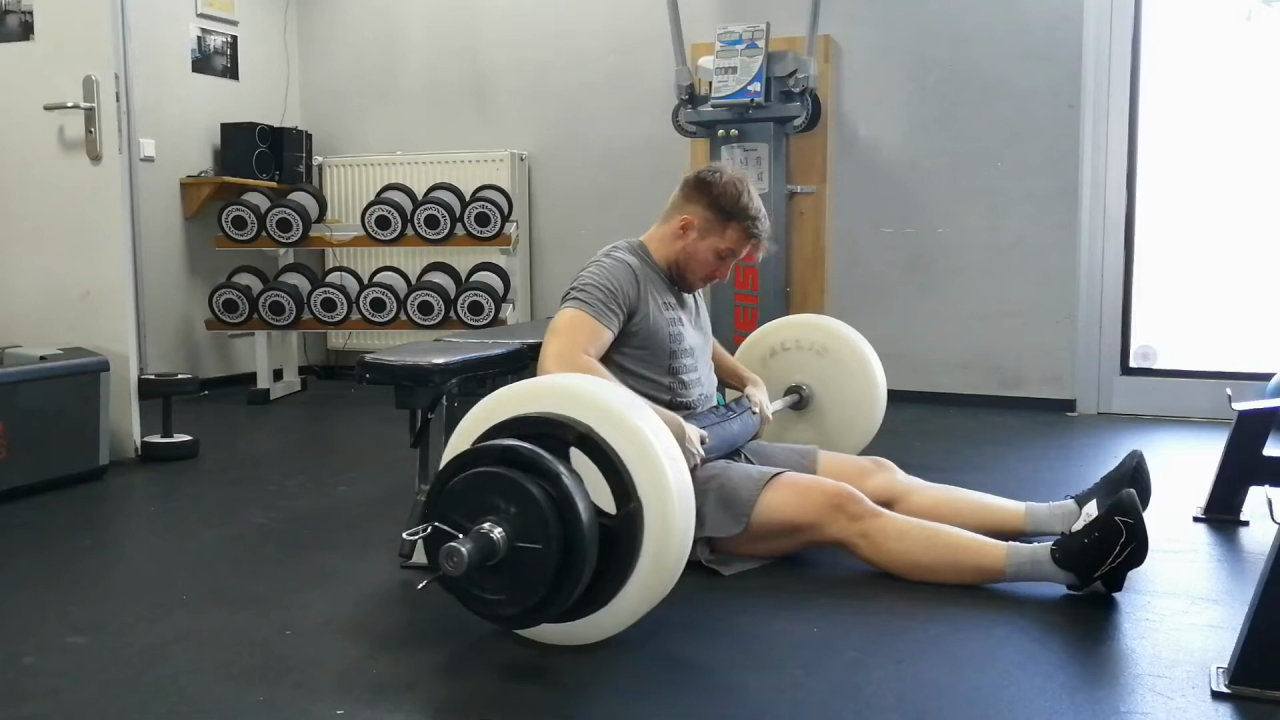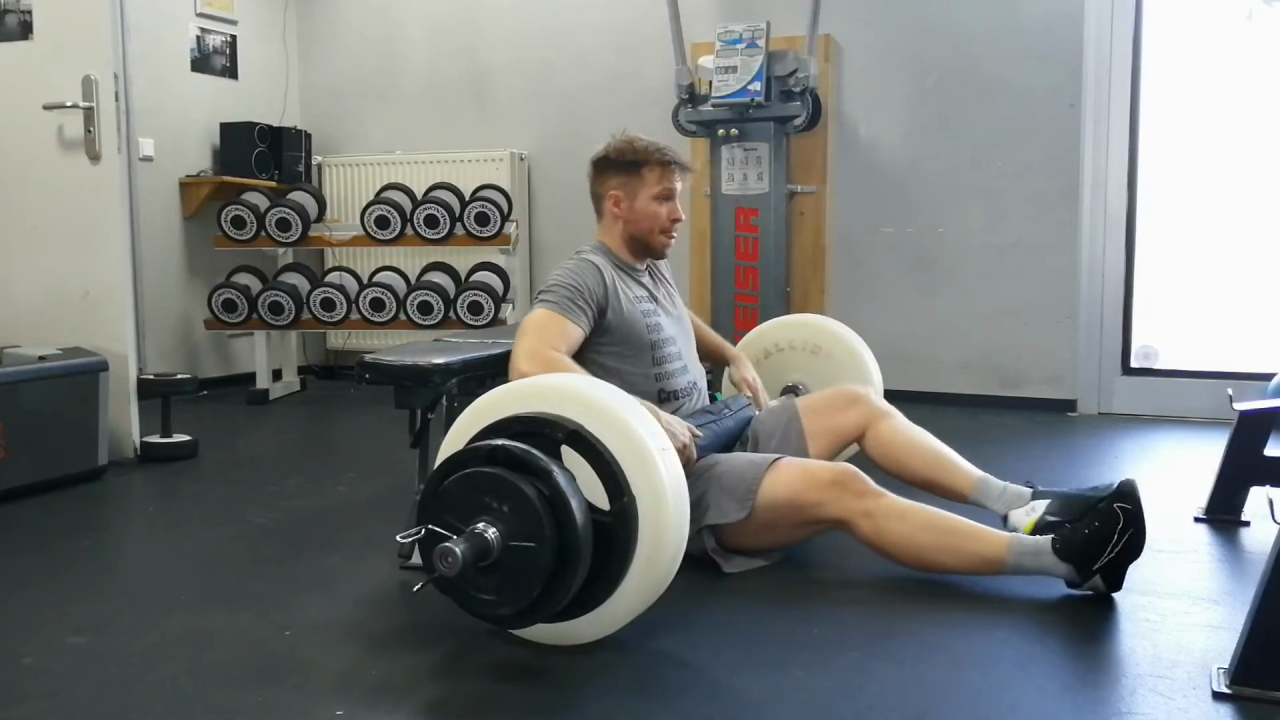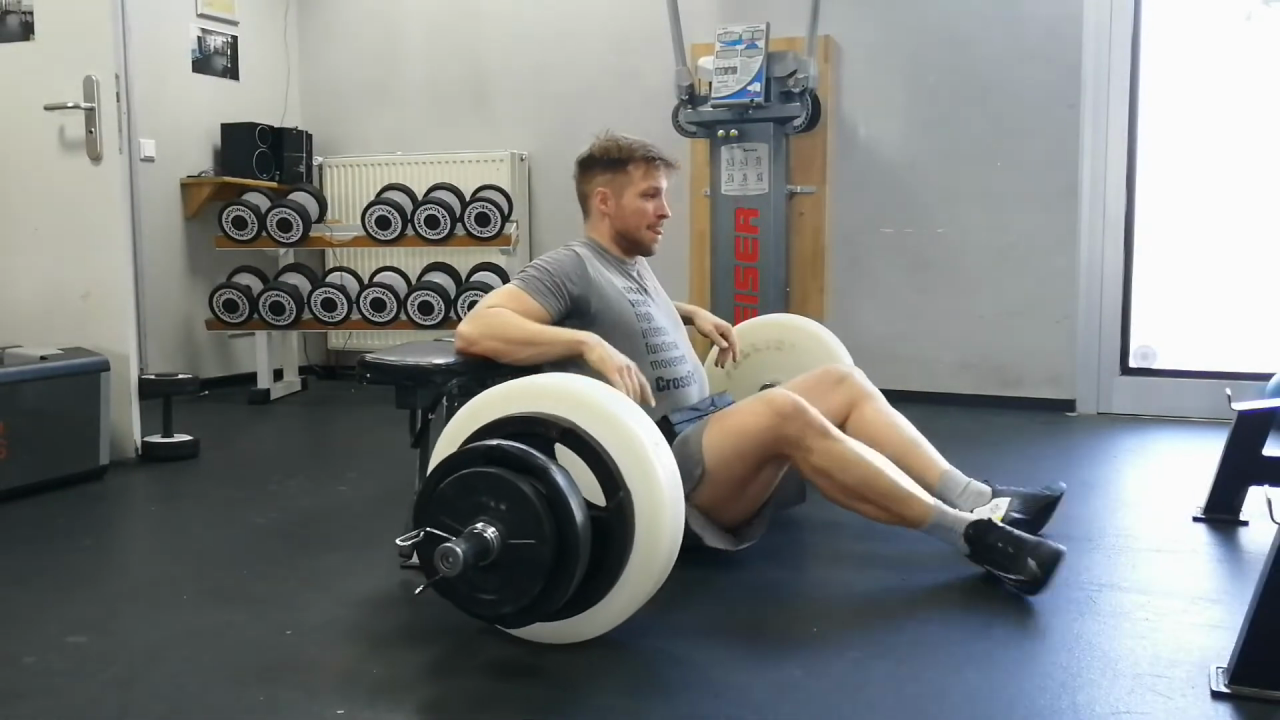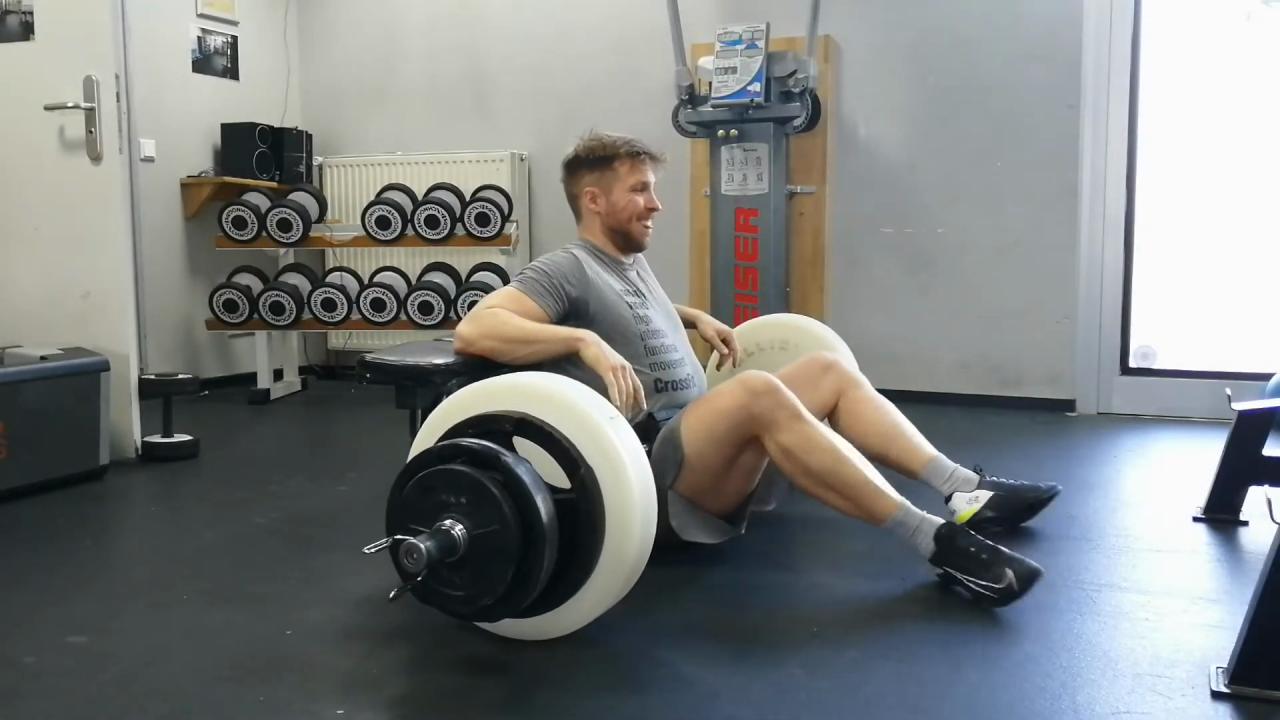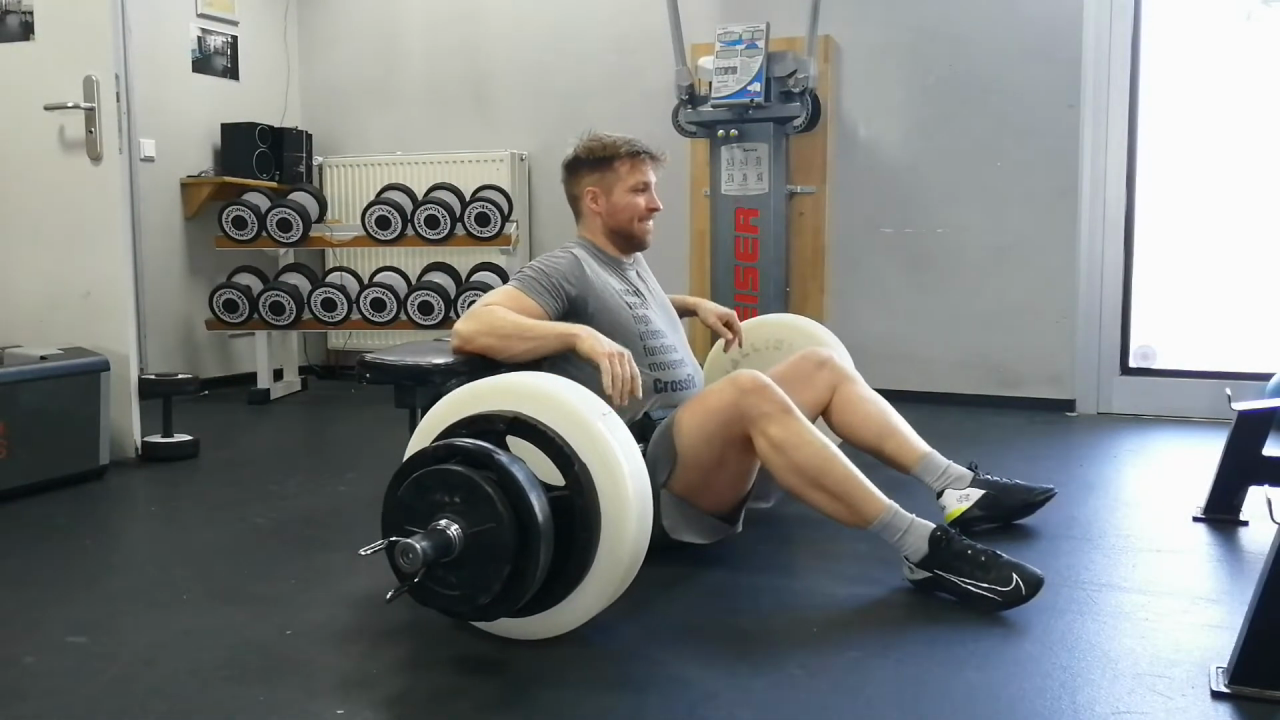
dt=1s
person 1, frame 1
left shoulder: (678, 275)
right shoulder: (615, 276)
right elbow: (559, 366)
left wrist: (747, 381)
right wrist: (661, 422)
left hip: (715, 453)
left knee: (878, 475)
right knee: (842, 508)
left ankle: (1066, 517)
right ankle: (1064, 563)
person 1, frame 2
left shoulder: (650, 268)
right shoulder: (584, 279)
right elbow: (530, 366)
left wrist: (732, 356)
right wrist: (642, 416)
left hip: (719, 443)
left knee: (857, 402)
right knee: (841, 489)
left ankle: (1024, 507)
right ankle: (1065, 559)
person 1, frame 3
left shoulder: (631, 265)
right shoulder: (568, 269)
right elbow: (474, 331)
left wrist: (691, 312)
right wrist: (586, 343)
left hip: (706, 439)
left knee: (841, 380)
right knee: (782, 410)
left ankle: (981, 504)
right ankle: (967, 534)
person 1, frame 4
left shoulder: (629, 261)
right shoulder: (565, 270)
right elbow: (473, 330)
left wrist: (694, 316)
right wrist: (583, 340)
left hip: (707, 451)
right hip: (654, 479)
left knee: (828, 368)
right knee: (758, 390)
left ankle: (966, 494)
right ankle: (937, 540)
person 1, frame 5
left shoulder: (628, 260)
right shoulder: (564, 269)
right elbow: (470, 329)
left wrist: (693, 304)
right wrist: (581, 336)
left hip: (706, 460)
right hip: (653, 483)
left knee: (820, 364)
right knee: (750, 388)
left ankle: (959, 489)
right ankle: (926, 548)
